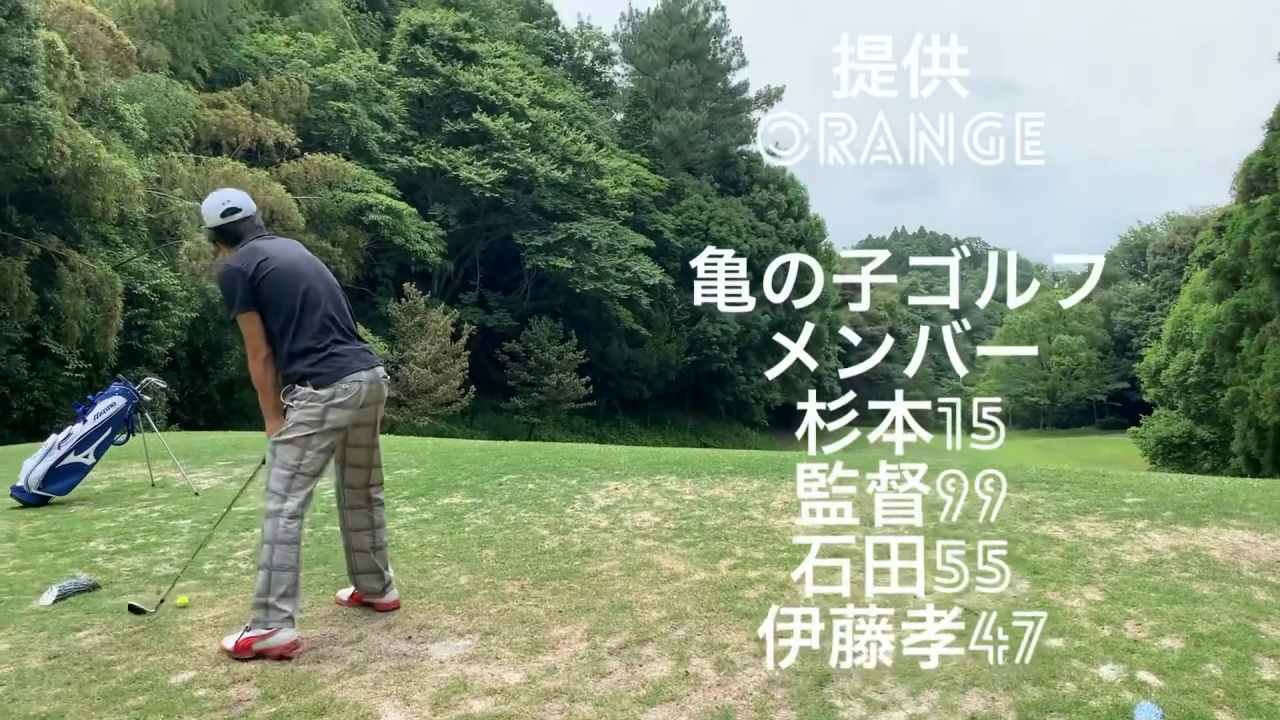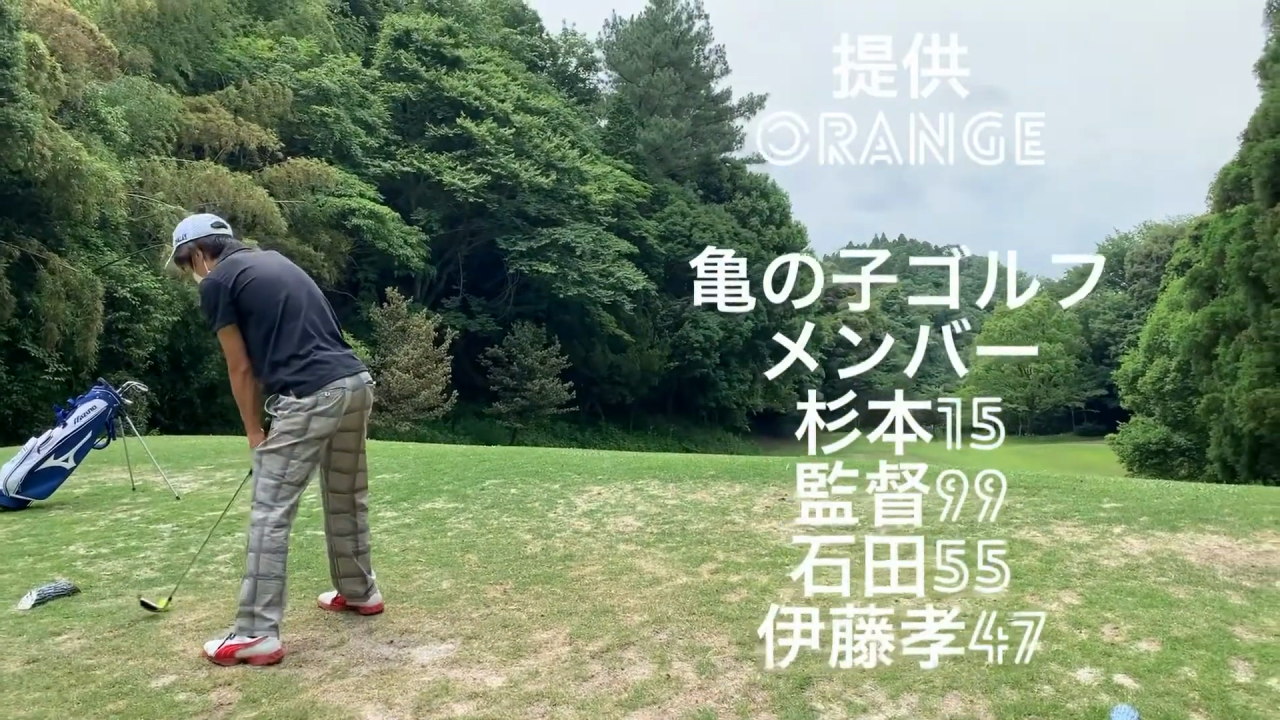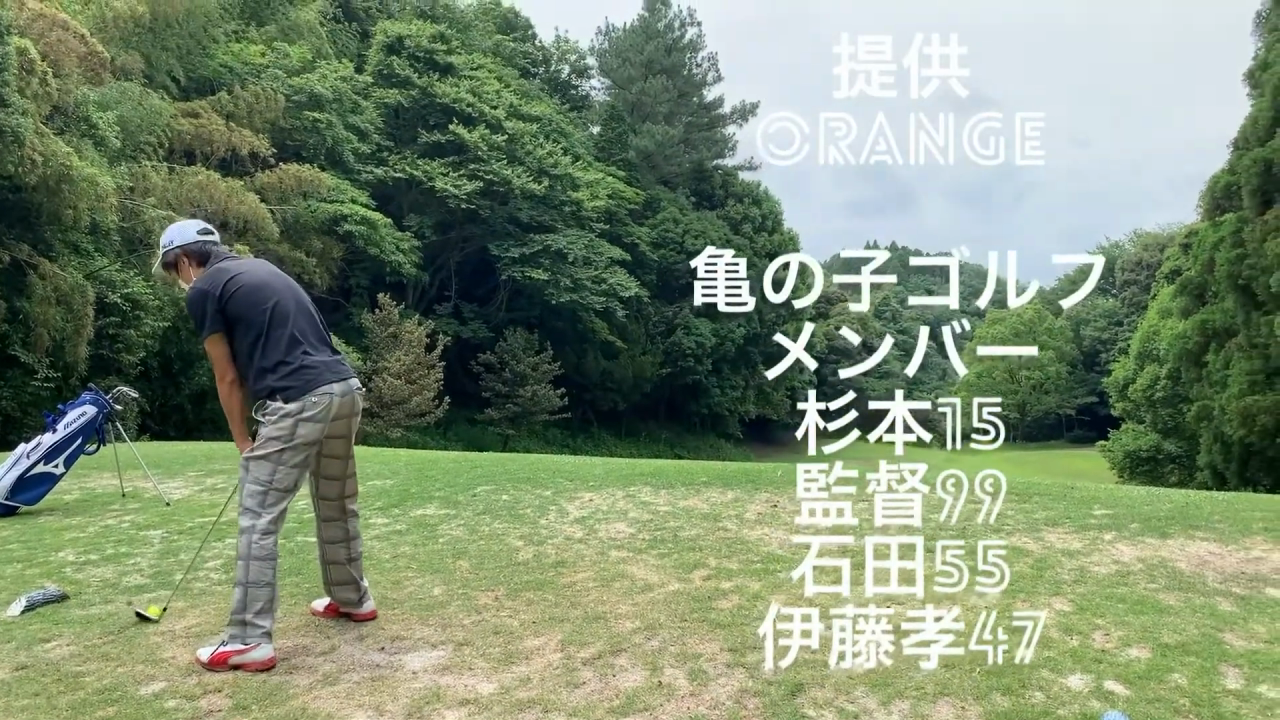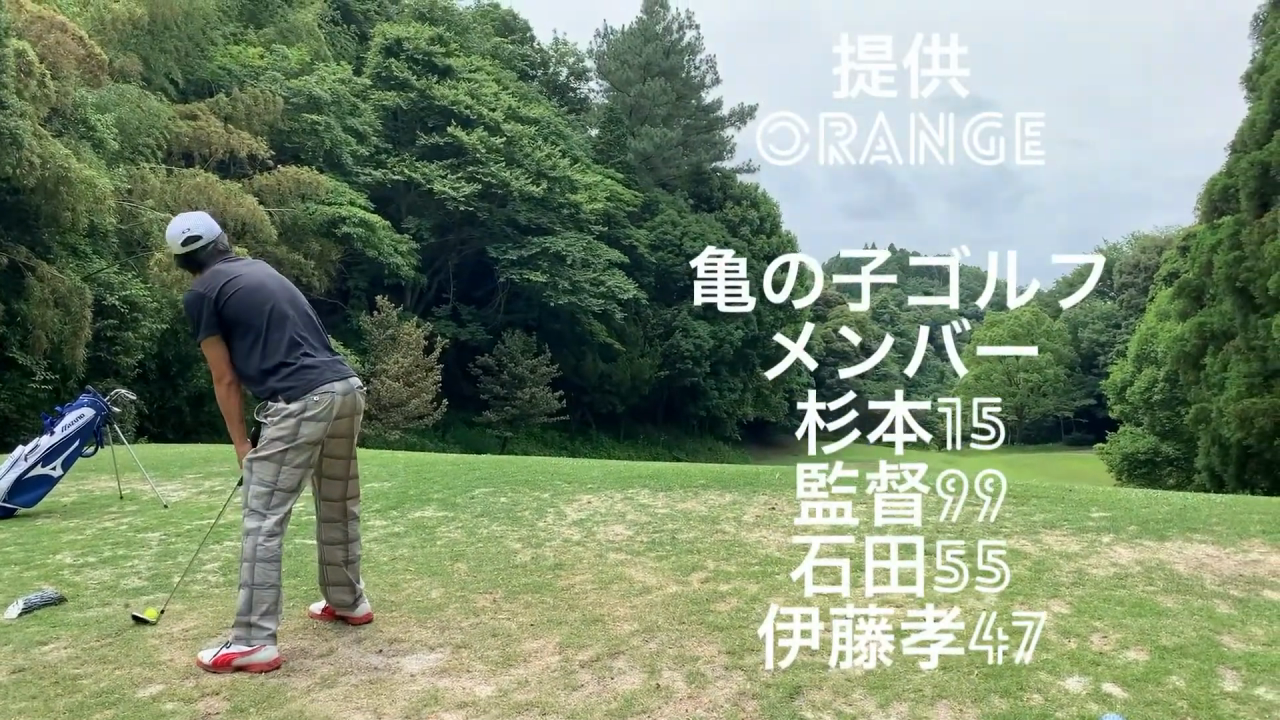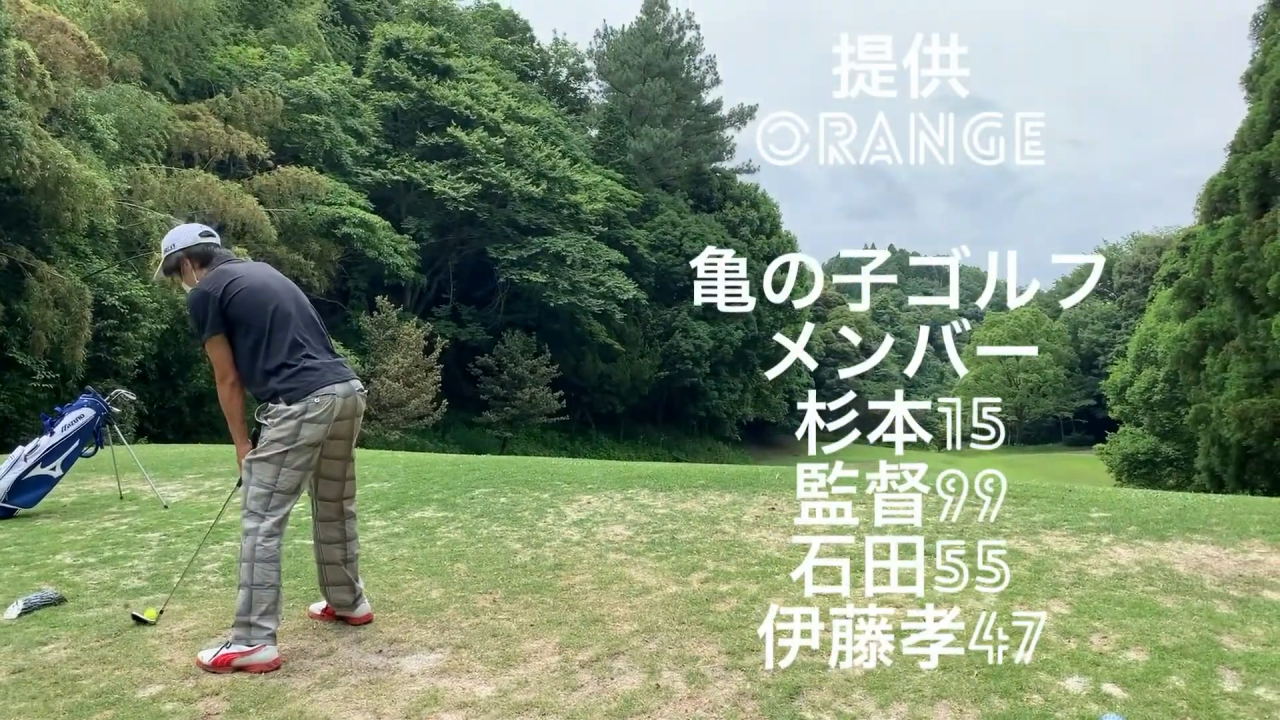
dt=0.5s
person 1, frame 1
left shoulder: (235, 269)
right shoulder: (294, 249)
left elbow: (261, 355)
left wrist: (273, 417)
right wrist: (283, 412)
left hip: (324, 390)
right hip: (370, 376)
left knee: (284, 506)
right knee: (362, 492)
left ankle: (273, 624)
right ankle: (376, 587)
person 1, frame 2
left shoulder: (217, 283)
right shoulder: (273, 259)
left elbow: (241, 368)
left wrist: (254, 431)
right wrist: (263, 429)
left hip: (310, 397)
right hip: (355, 382)
left knee: (271, 515)
right knee: (347, 499)
left ankle: (257, 633)
right ankle: (359, 591)
person 1, frame 3
left shoulder: (203, 292)
right shoulder: (261, 268)
left elbow: (228, 377)
left wrist: (242, 440)
right wrist: (251, 439)
left hip: (298, 403)
right hip: (344, 388)
left knee: (257, 521)
right knee: (337, 506)
left ankle: (250, 640)
right ankle: (352, 598)
person 1, frame 4
left shoulder: (200, 295)
right shoulder: (261, 270)
left elbow: (226, 379)
left wrist: (240, 443)
left hip: (300, 403)
right hip: (347, 387)
left knee: (262, 523)
right knee: (339, 508)
left ankle: (254, 642)
right ankle: (348, 601)
person 1, frame 5
left shoulder: (204, 294)
right shoulder: (261, 271)
left elbow: (229, 380)
left wrist: (242, 444)
right wrist: (254, 442)
left hip: (302, 405)
right hip: (347, 390)
left knee: (262, 523)
right knee: (336, 508)
left ankle: (254, 642)
right ankle: (348, 601)
